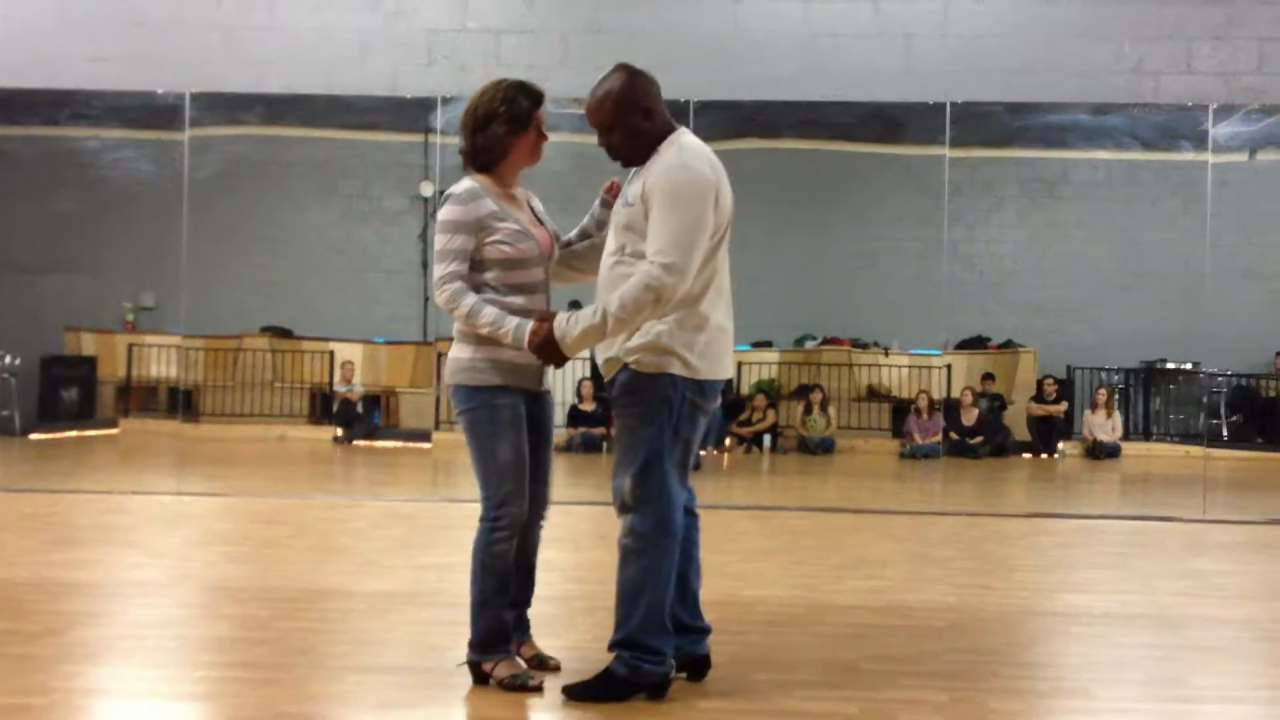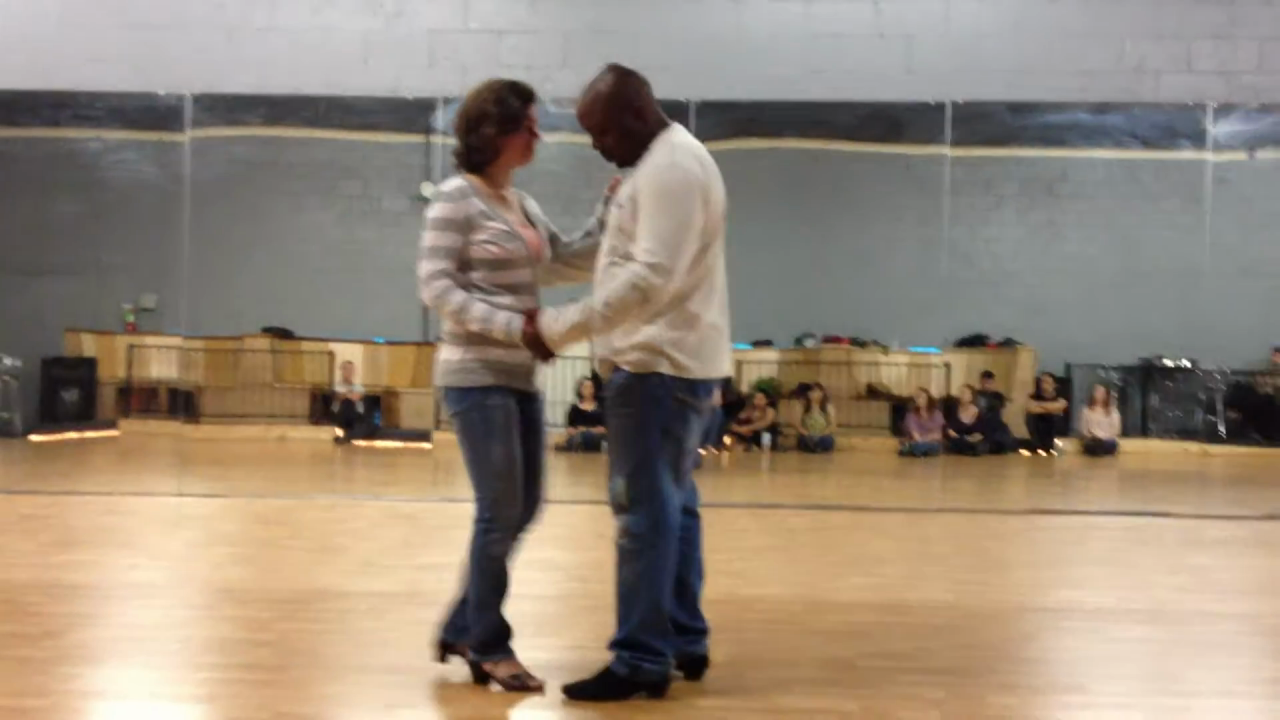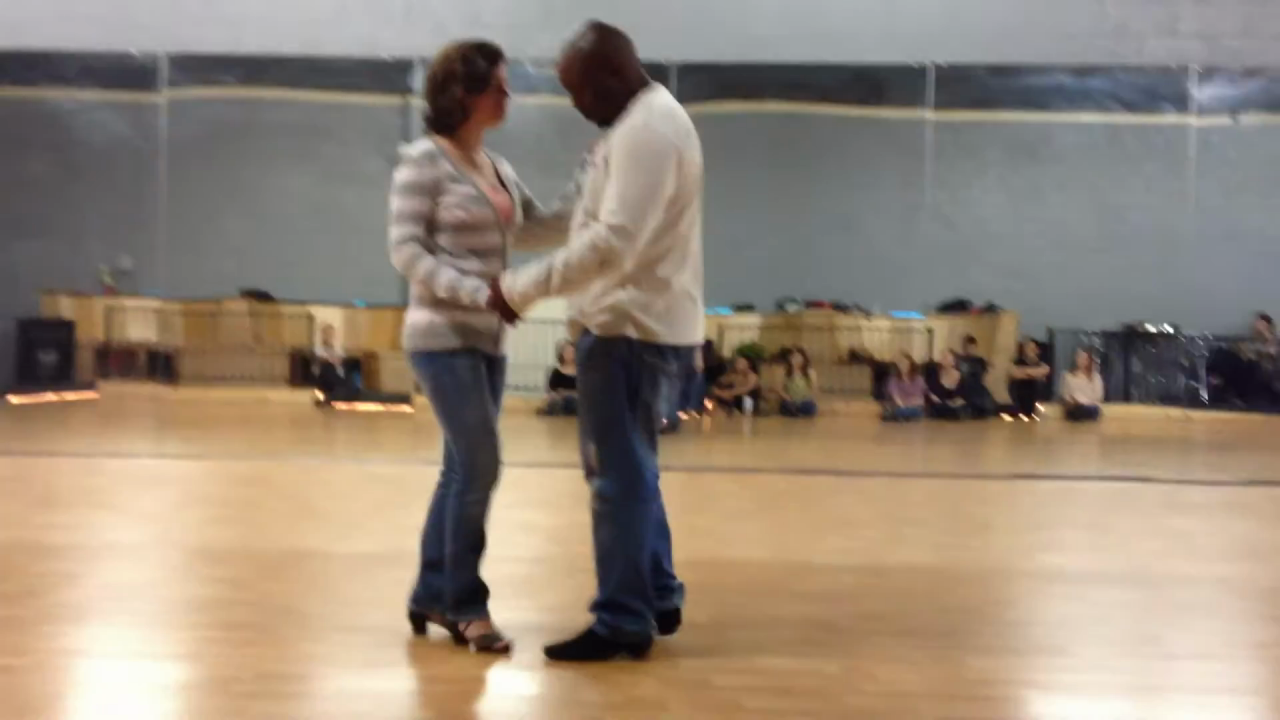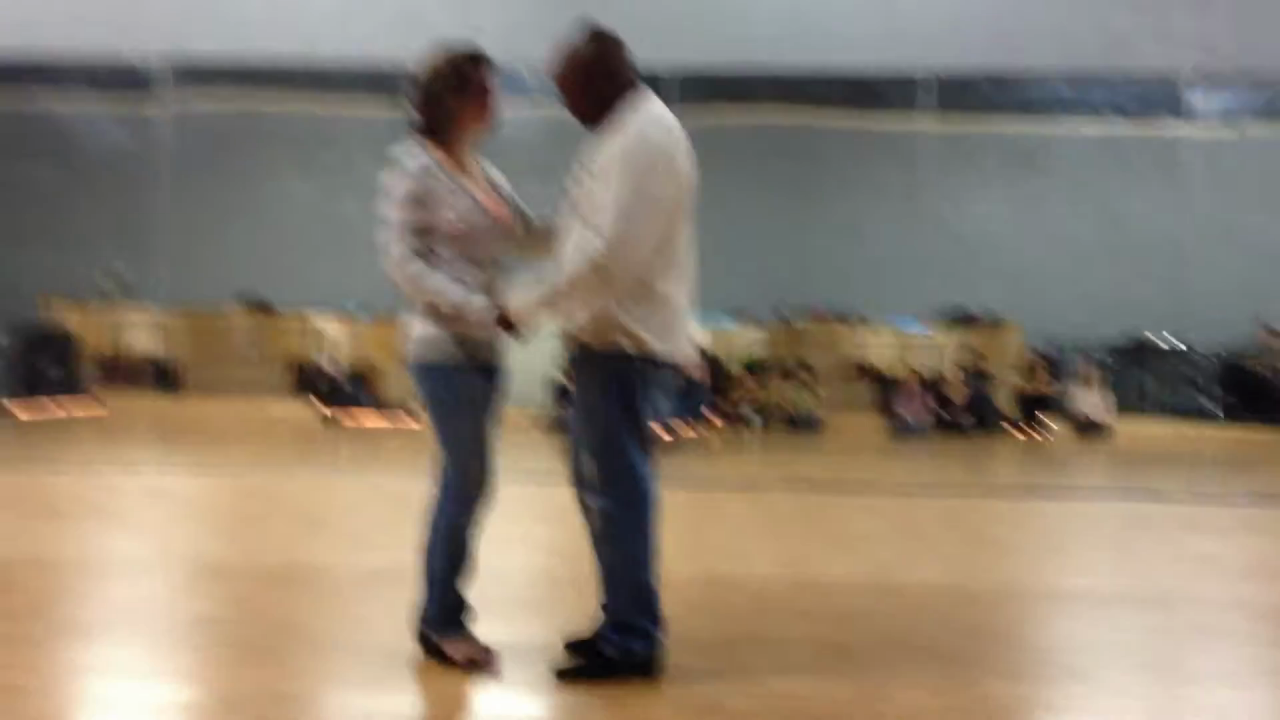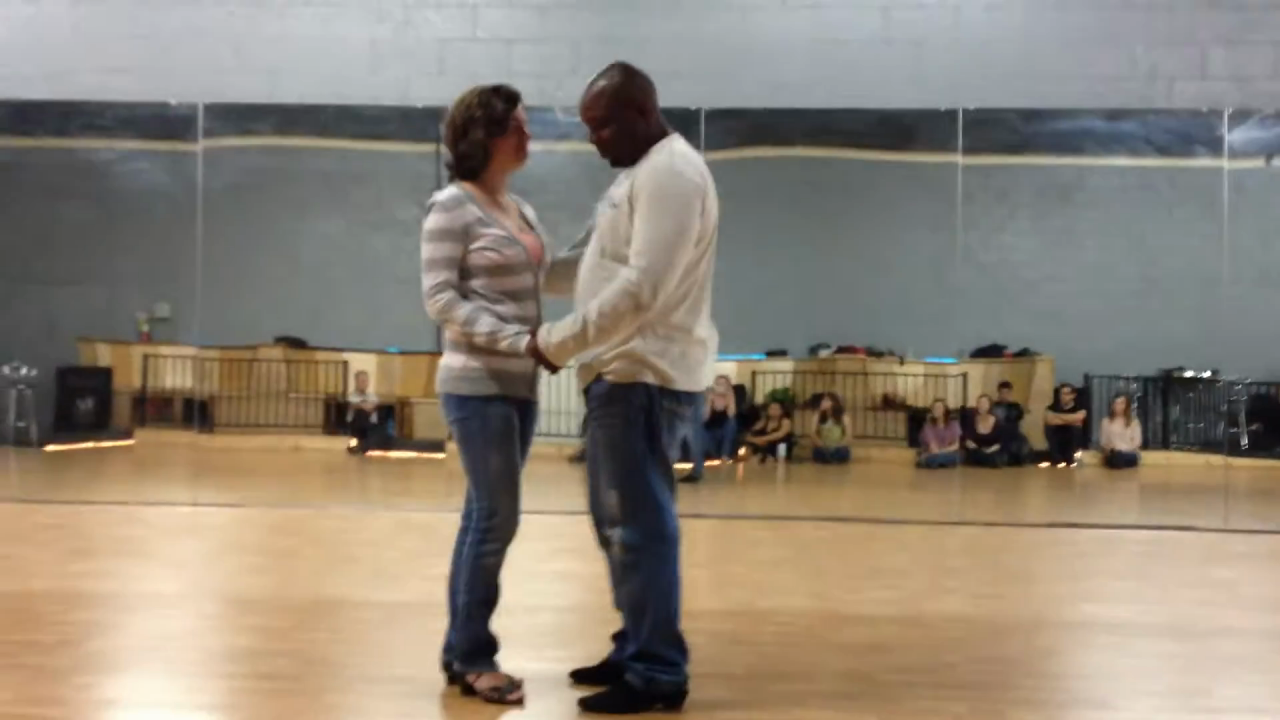
dt=0.2s
person 1, frame 1
left shoulder: (682, 168)
right shoulder: (659, 168)
left elbow: (663, 279)
left wrist: (570, 332)
right wrist: (573, 330)
left hip: (667, 364)
right hip: (658, 361)
left knee: (647, 508)
right knee: (669, 505)
left ankle: (642, 660)
right ankle: (684, 642)
person 1, frame 2
left shoulder: (672, 167)
right shoulder: (659, 163)
left elbow: (651, 280)
left wrist: (557, 327)
right wrist: (561, 323)
left hip: (660, 363)
right hip: (663, 360)
left knee: (643, 508)
right knee: (670, 504)
left ankle: (643, 660)
right ankle: (684, 640)
person 1, frame 3
left shoulder: (648, 129)
right shoulder: (643, 121)
left elbow: (612, 242)
left wrist: (520, 288)
right wrist: (528, 284)
left hip: (633, 327)
right hip: (639, 322)
left knee: (618, 471)
right knee: (630, 465)
left ankle: (623, 619)
right ankle: (656, 596)
person 1, frame 4
left shoulder: (638, 136)
right shoulder: (632, 130)
left elbow: (609, 253)
left wrist: (523, 306)
left hip: (625, 338)
right hip: (617, 334)
left knee: (615, 487)
right knee: (603, 481)
left ankle: (631, 641)
right ankle: (628, 619)
person 1, frame 5
left shoulder: (669, 174)
right shoulder: (644, 172)
left elbow: (644, 287)
left wrist: (557, 340)
right wrist: (568, 339)
left hip: (644, 374)
right hip: (623, 371)
left knee: (639, 523)
right knee: (620, 519)
right ankle: (638, 649)
person 2, frame 1
left shoulder: (528, 202)
right shoulder: (466, 199)
left elbow: (568, 265)
right elbow: (448, 289)
left wrist: (605, 210)
right wrist: (520, 331)
left hip: (529, 378)
right hip: (486, 375)
left knee: (531, 508)
right knee: (505, 509)
left ankle: (513, 631)
right ankle: (488, 647)
person 2, frame 2
left shoulder: (524, 205)
right shoulder: (455, 198)
left elbow: (567, 265)
right elbow: (435, 286)
left wrist: (609, 216)
right wrist: (508, 324)
left hip: (519, 377)
right hip: (475, 376)
left knee: (520, 506)
right knee: (499, 509)
left ankle: (462, 627)
right ankle: (488, 646)
person 2, frame 3
left shoulder: (498, 168)
right shoulder: (423, 161)
left elbow: (538, 229)
right elbow: (405, 250)
right wrist: (477, 292)
left hip: (486, 340)
right hip: (443, 337)
left knee: (464, 470)
right knee: (477, 467)
left ankle: (432, 596)
right ankle: (463, 604)
person 2, frame 4
left shoulder: (489, 174)
right shoulder: (416, 168)
left elbow: (528, 237)
right elbow: (402, 262)
right wrist: (476, 305)
left hip: (482, 350)
right hip: (444, 348)
left knee: (461, 480)
right knee: (469, 479)
left ankle: (440, 617)
right ankle: (444, 622)
person 2, frame 5
left shoulder: (520, 210)
right shoulder: (451, 206)
left elbow: (549, 277)
right elbow: (439, 297)
right wrist: (515, 339)
left hip: (519, 384)
right hip: (478, 384)
left knee: (485, 517)
right knee: (496, 518)
left ankle: (461, 649)
right ankle: (472, 656)
